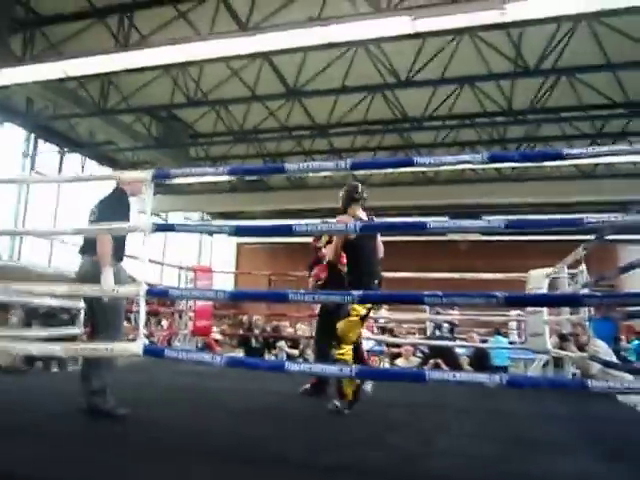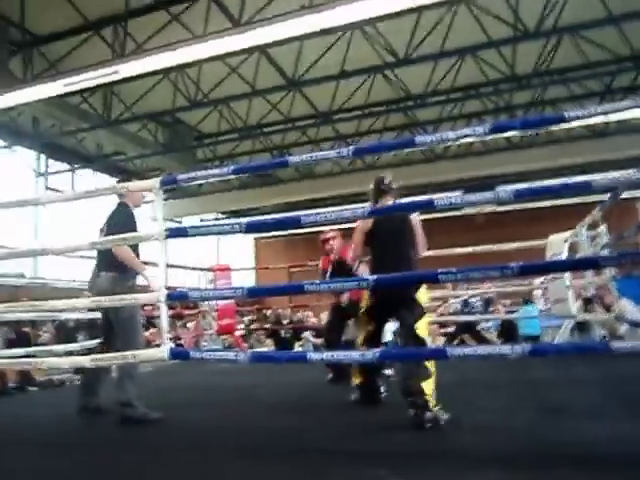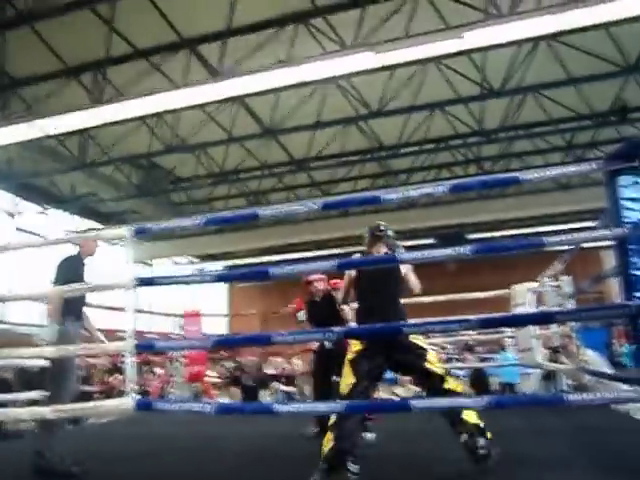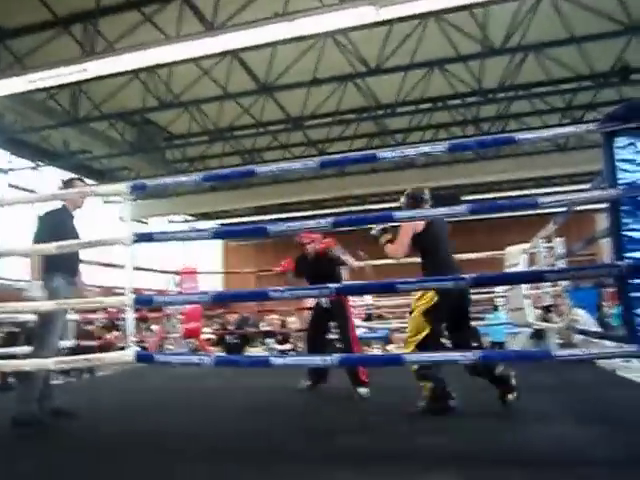
dt=0.4s
person 1, frame 1
left shoulder: (105, 202)
right shoulder: (119, 201)
right elbow: (104, 233)
left wrist: (116, 271)
right wrist: (108, 269)
left hip: (88, 267)
right hip: (101, 269)
left knee: (97, 332)
right knee: (111, 333)
left ankle: (91, 391)
right ankle: (100, 398)
person 1, frame 2
left shoulder: (115, 217)
right shoulder: (124, 214)
right elbow: (120, 249)
left wrist: (93, 284)
right wrist: (145, 273)
left hip: (106, 282)
right hip: (119, 281)
left knee: (109, 344)
right knee: (130, 345)
left ankle: (88, 399)
right ankle: (129, 406)
person 1, frame 3
left shoulder: (76, 268)
right shoulder: (71, 263)
right elbow: (55, 293)
left wrist: (96, 333)
right wrist: (52, 324)
left hip: (68, 330)
right hip: (63, 329)
left knee: (59, 392)
right knee: (63, 391)
left ankle: (44, 453)
right ankle: (44, 456)
person 1, frame 4
left shoulder: (70, 223)
right shoulder: (52, 217)
left wrist: (82, 287)
right wrist: (36, 282)
left hip: (66, 286)
right hip: (54, 283)
left knee: (50, 345)
right knee: (46, 345)
left ankle: (46, 403)
right ankle: (26, 408)
person 2, frame 1
left shoulder: (343, 222)
right shoulder: (371, 221)
left elbow: (332, 258)
left wrist: (327, 247)
left hip: (362, 290)
right hip: (372, 283)
left knee: (344, 344)
left ankle: (348, 396)
person 2, frame 2
left shoulder: (367, 216)
right shoulder: (410, 213)
left elbow: (356, 255)
right elbow: (421, 251)
left hip: (380, 285)
right hip: (409, 283)
left knee: (370, 341)
right knee: (416, 345)
left ankle: (367, 392)
right ankle: (421, 407)
person 2, frame 3
right shoulder: (399, 261)
left elbow: (343, 297)
right elbow: (416, 289)
left hip: (368, 337)
right hip: (400, 332)
left knee: (352, 400)
right knee: (441, 384)
right ankle: (476, 440)
person 2, frame 4
left shoulder: (413, 220)
right shoulder: (439, 222)
left elbow: (397, 252)
left wrist: (383, 237)
right wrist: (406, 241)
left hip: (438, 286)
right hip: (458, 284)
left knee: (419, 343)
right knee: (462, 338)
left ankle: (439, 398)
right ankle: (503, 379)
person 3, frame 1
left shoulder: (340, 262)
right shoulder: (314, 265)
right elbow: (312, 289)
left wrist: (344, 267)
right wrist: (316, 281)
right hip: (327, 308)
right knee: (322, 346)
right ankle: (319, 383)
person 3, frame 2
left shoulder: (349, 255)
right shoulder: (326, 262)
left wrist: (352, 262)
right wrist: (325, 272)
left hip: (357, 299)
right hip: (341, 302)
right knee: (330, 335)
right ankle: (339, 371)
person 3, frame 3
left shoulder: (333, 297)
right shoulder: (309, 305)
left elbow: (348, 319)
right elbow: (309, 328)
left wrist: (339, 301)
right wrist: (300, 316)
left hip: (340, 344)
right hip: (324, 346)
right knee: (320, 384)
right ankle: (323, 425)
person 3, frame 4
left shoulder: (329, 254)
right shoulder: (300, 261)
left elbow: (354, 265)
left wrist: (339, 254)
right wrist: (288, 274)
left hip: (337, 301)
right hip: (320, 303)
left knee: (349, 339)
right knee: (313, 339)
left ankle: (360, 382)
right ankle: (316, 377)
